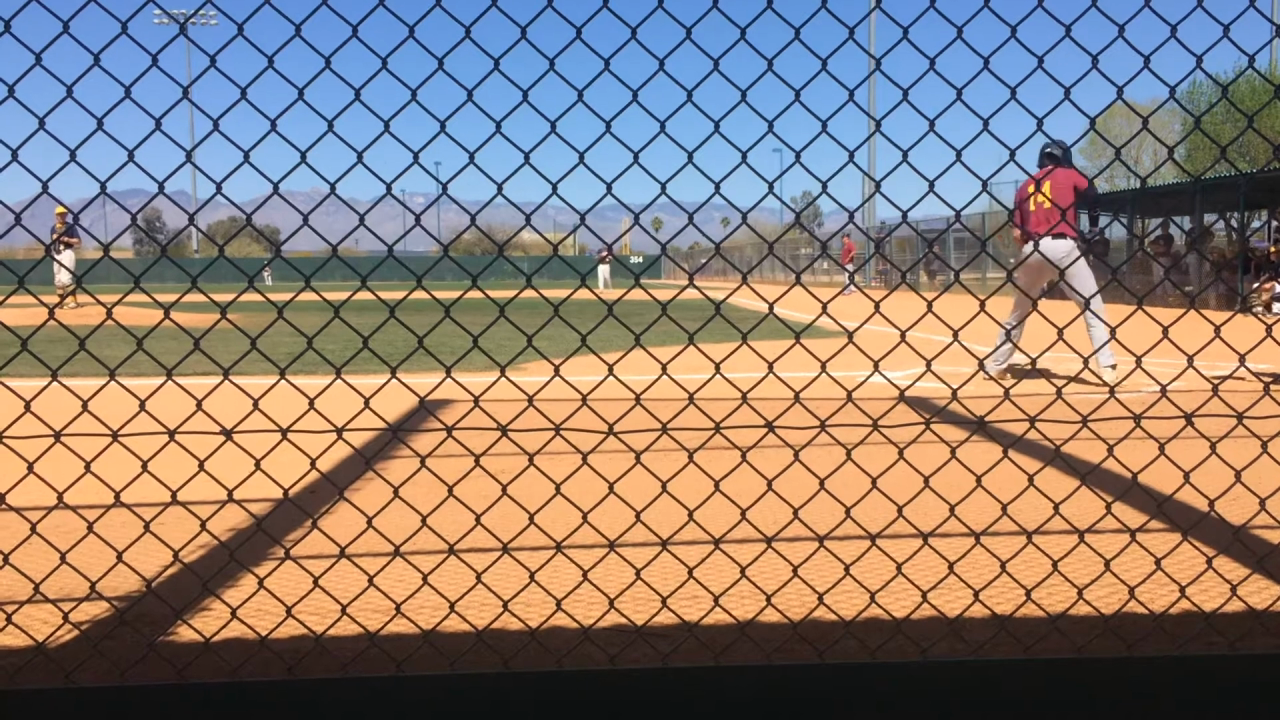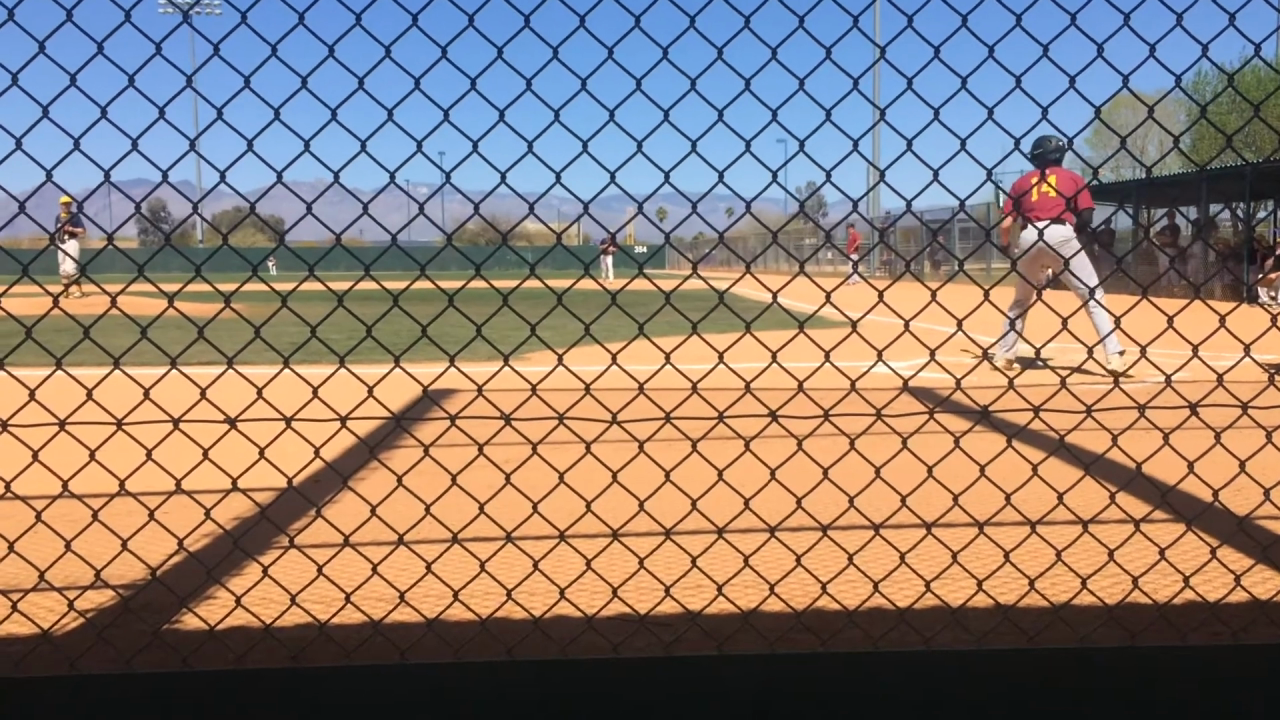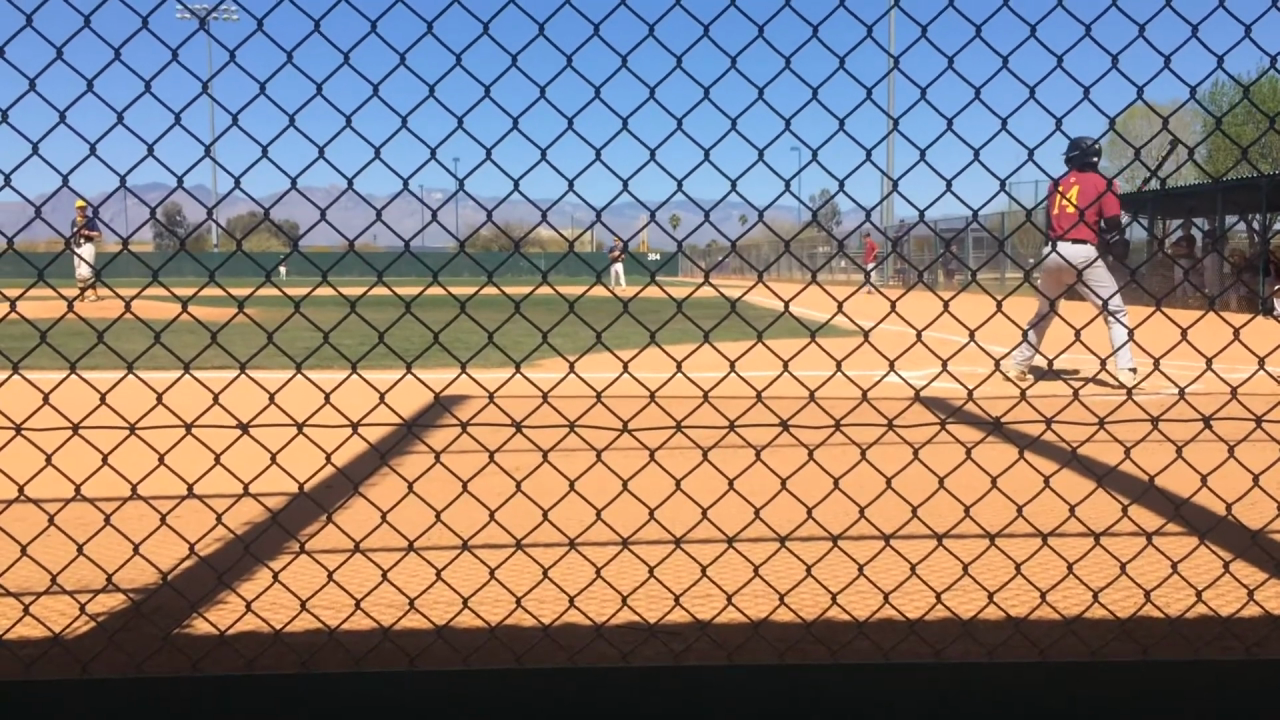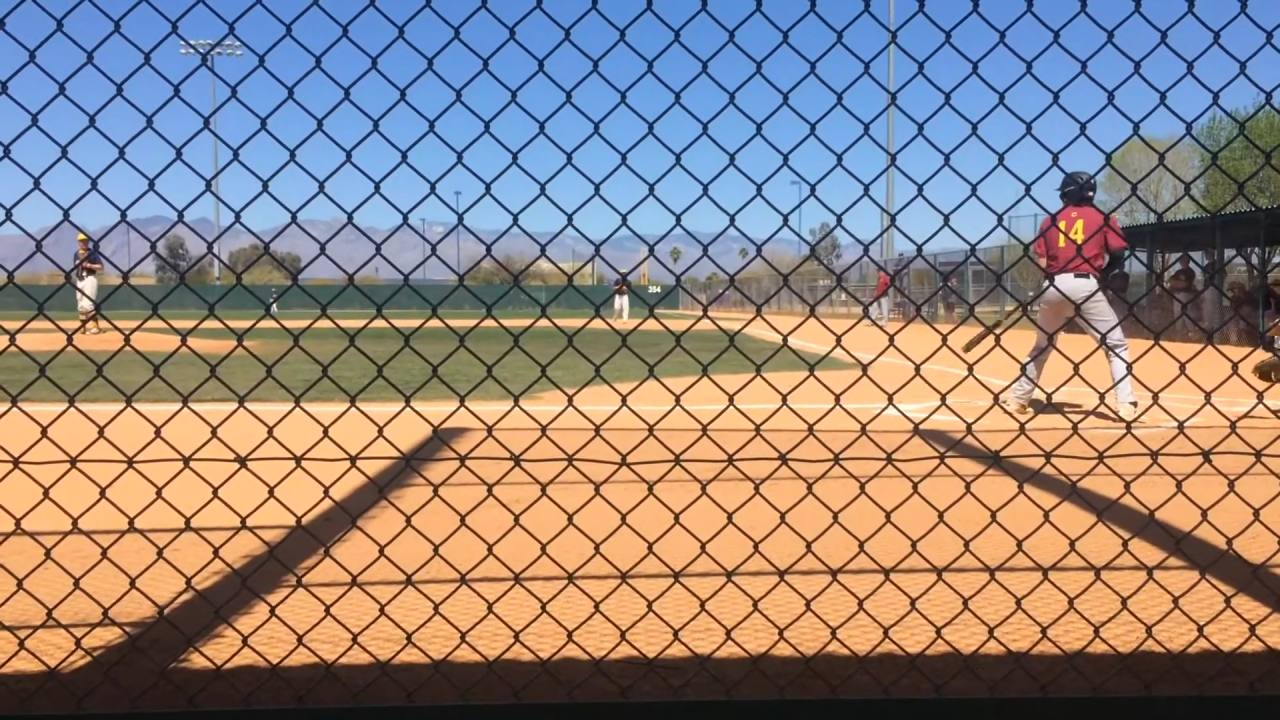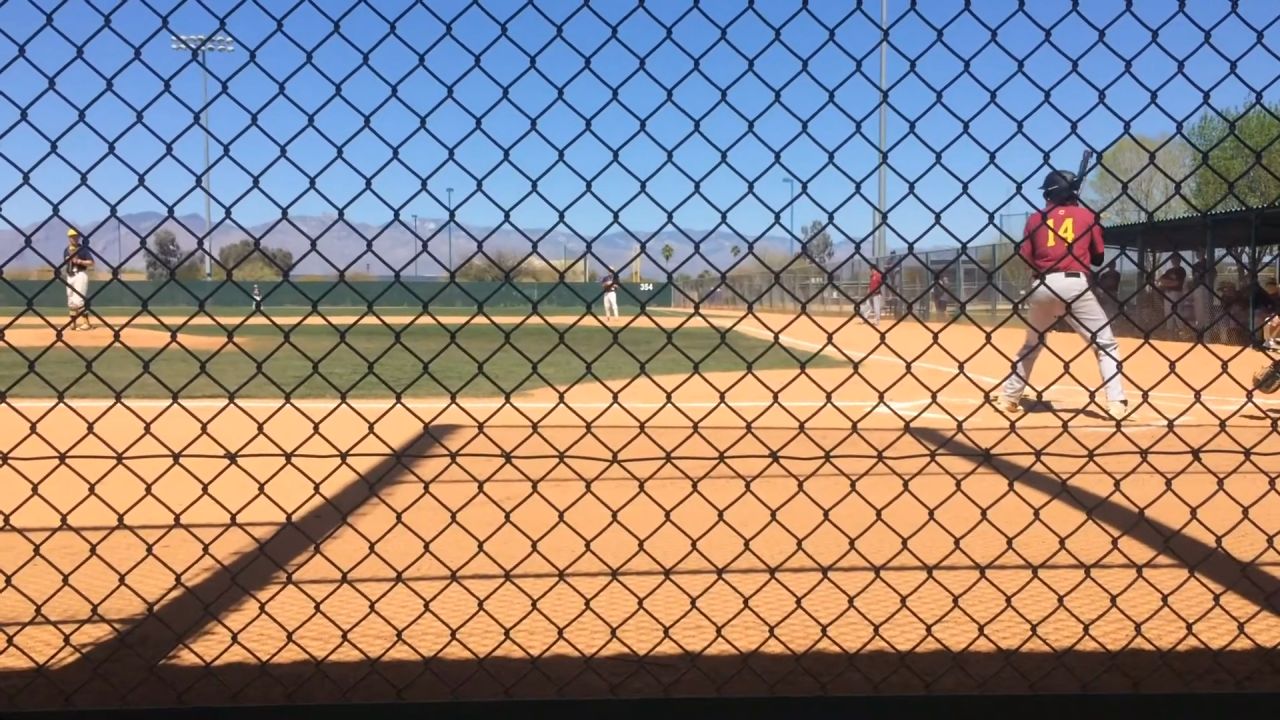
dt=1s
person 1, frame 1
left shoulder: (1024, 186)
right shoulder: (1069, 174)
left elbow: (1018, 233)
right elbow: (1091, 193)
right wrist: (1093, 227)
left hip: (1030, 249)
right hip: (1062, 247)
left knee: (1019, 312)
right knee: (1092, 306)
left ankle: (995, 366)
right ankle: (1106, 368)
person 1, frame 2
left shoulder: (1022, 182)
right shoulder: (1074, 178)
left elbow: (1006, 224)
right elbow: (1086, 218)
left wrist: (1006, 246)
left hip: (1028, 237)
right hip: (1061, 235)
left knee: (1021, 300)
right knee: (1093, 295)
left ankle: (1003, 356)
right ankle: (1114, 355)
person 1, frame 3
left shoulder: (1057, 184)
right shoulder: (1102, 183)
right elbow: (1112, 222)
right wrist: (1119, 241)
left hip: (1053, 252)
right hip: (1082, 253)
left knee: (1044, 312)
right knee: (1115, 312)
left ankle: (1017, 367)
right ankle: (1125, 371)
person 1, frame 4
left shoulder: (1051, 220)
right shoulder: (1101, 218)
left elbow: (1041, 262)
right elbow: (1118, 253)
right wrist: (1101, 272)
left hip: (1054, 286)
right hip: (1086, 286)
left knee: (1042, 346)
right knee: (1116, 345)
left ankle: (1017, 399)
right ankle: (1126, 404)
person 1, frame 5
left shoulder: (1036, 218)
right shoulder: (1087, 216)
left elbow: (1027, 259)
right elbow: (1098, 258)
left hip: (1043, 286)
right hip: (1075, 284)
left knee: (1031, 344)
right knee: (1105, 345)
left ankle: (1008, 398)
right ankle: (1116, 403)
